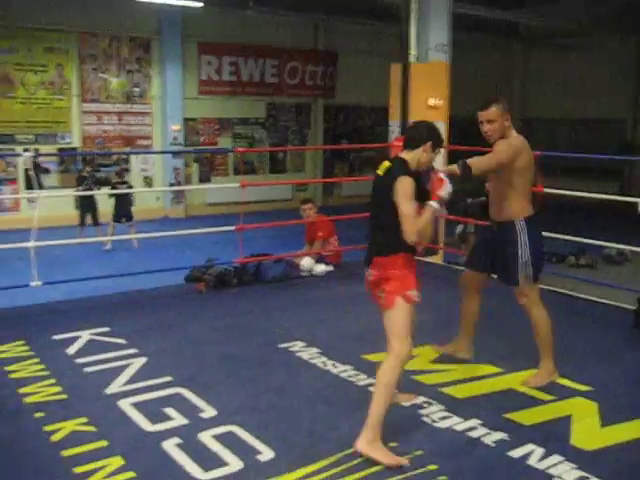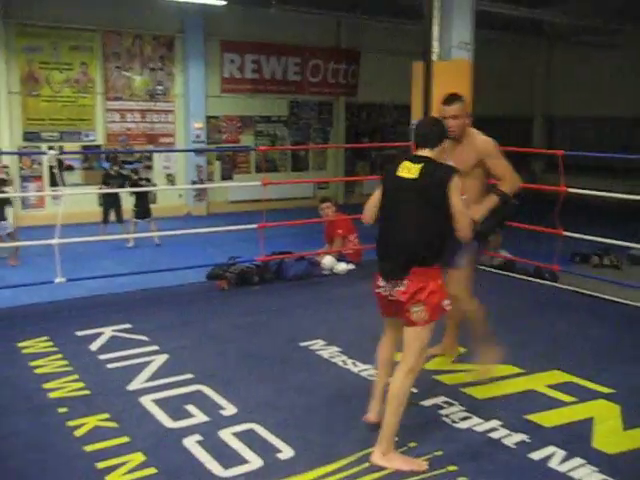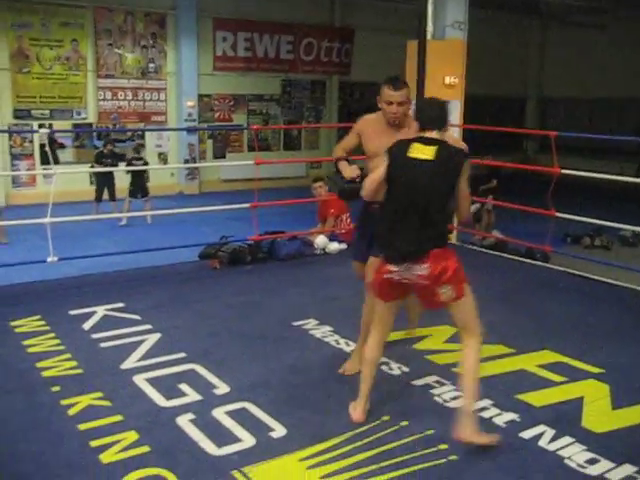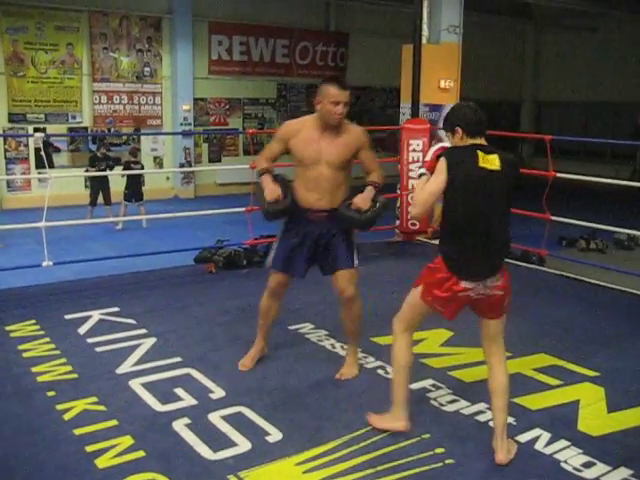
dt=0.4s
person 1, frame 1
left shoulder: (389, 168)
right shoulder: (405, 178)
right elbow: (413, 235)
left wrist: (426, 200)
right wrist: (437, 199)
left hip: (382, 261)
right hip: (392, 264)
left knee: (399, 331)
right knee: (400, 349)
left ankle: (385, 392)
right ankle: (369, 437)
person 1, frame 2
left shoulder: (392, 170)
right shoulder: (447, 176)
left elbow: (368, 216)
right elbow: (465, 233)
left hip: (388, 272)
right hip: (422, 275)
left knee: (391, 335)
right knee: (411, 362)
left ankle: (376, 407)
right ankle: (384, 448)
person 1, frame 3
left shoulder: (397, 150)
right shoulder: (457, 158)
left elbow: (368, 193)
right elbow: (464, 212)
left hip: (393, 256)
right hip: (433, 258)
left knee: (379, 329)
right knee: (472, 334)
left ankle: (360, 404)
right ankle: (467, 422)
person 1, frame 4
left shoulder: (451, 159)
right shoulder: (509, 165)
left elbow: (416, 209)
left wrist: (427, 173)
left hip: (453, 269)
right hip: (493, 272)
left knee: (401, 328)
right knee: (495, 353)
left ankle: (399, 414)
right ankle: (500, 442)
person 2, frame 1
left shoulder: (513, 144)
right shoulder: (504, 146)
left elbow: (485, 164)
left wrist: (448, 170)
left hip: (517, 229)
right hip: (496, 226)
left knee: (528, 299)
right knee: (470, 282)
left ankle: (548, 366)
right ankle: (463, 343)
person 2, frame 2
left shoulder: (484, 145)
right shoulder: (443, 144)
left elbow: (515, 182)
left wrist: (487, 207)
left hip: (471, 224)
left knee: (459, 291)
right knee: (452, 286)
left ankle: (488, 345)
right ankle: (450, 342)
person 2, frame 3
left shoulder: (419, 131)
right shoulder: (365, 124)
right elbow: (340, 151)
right wrist: (344, 166)
right hip: (369, 209)
left knee: (373, 279)
right knee: (361, 271)
left ankle: (362, 350)
right ankle: (412, 309)
person 2, frame 4
left shoulder: (356, 135)
right shoulder: (292, 129)
left elbow: (375, 172)
right elbow: (261, 160)
left wrist: (368, 193)
right wrist: (267, 181)
left hip: (335, 221)
right hip: (299, 220)
left knee: (348, 292)
right knee: (275, 286)
left ankle: (352, 353)
right ankle: (259, 346)
